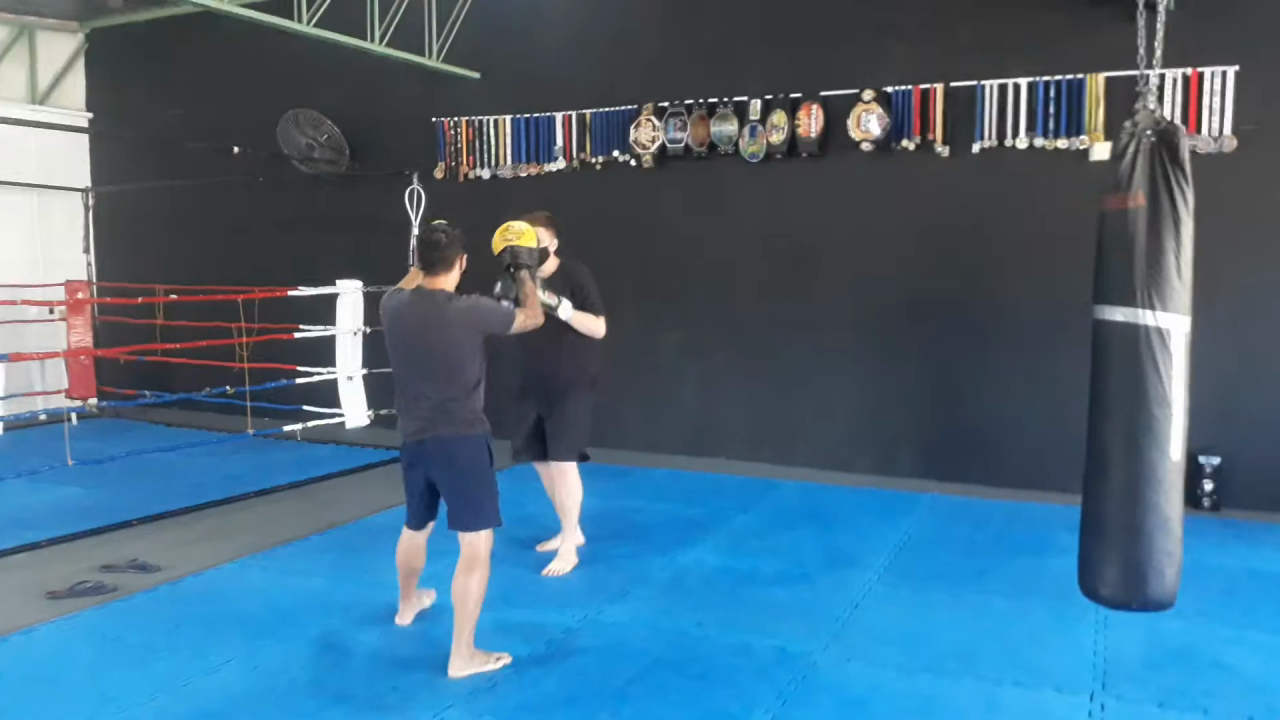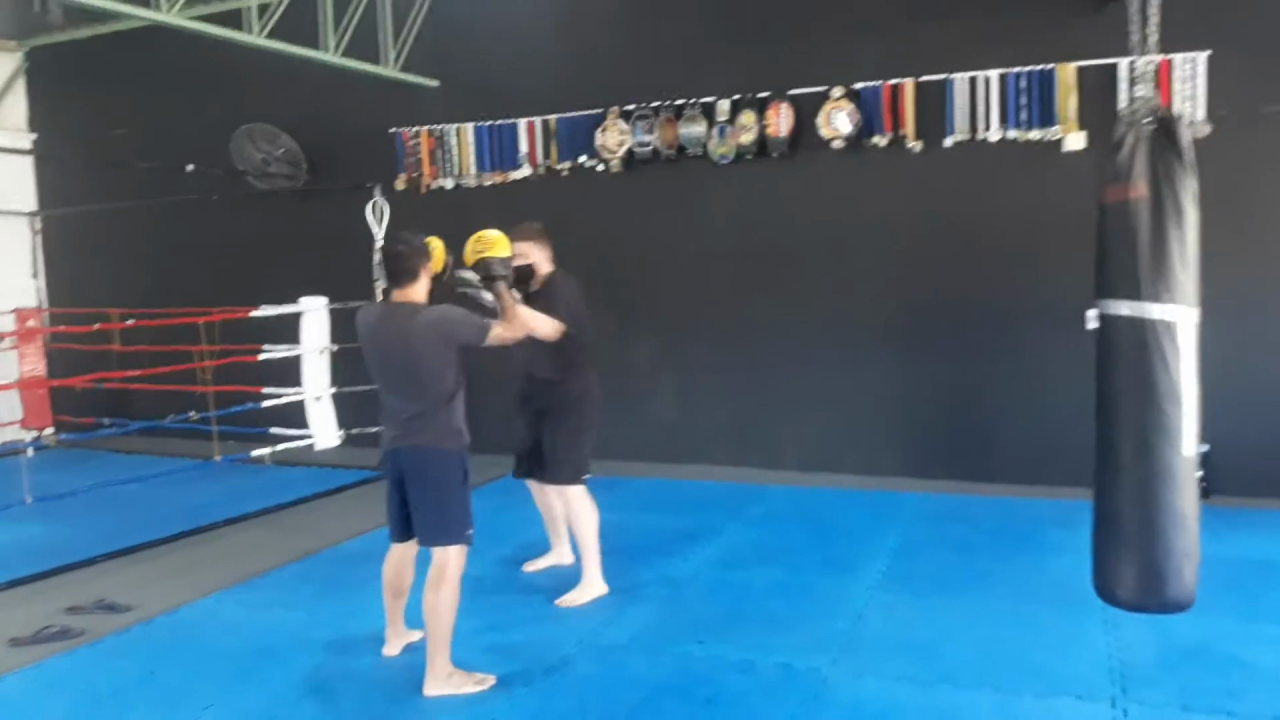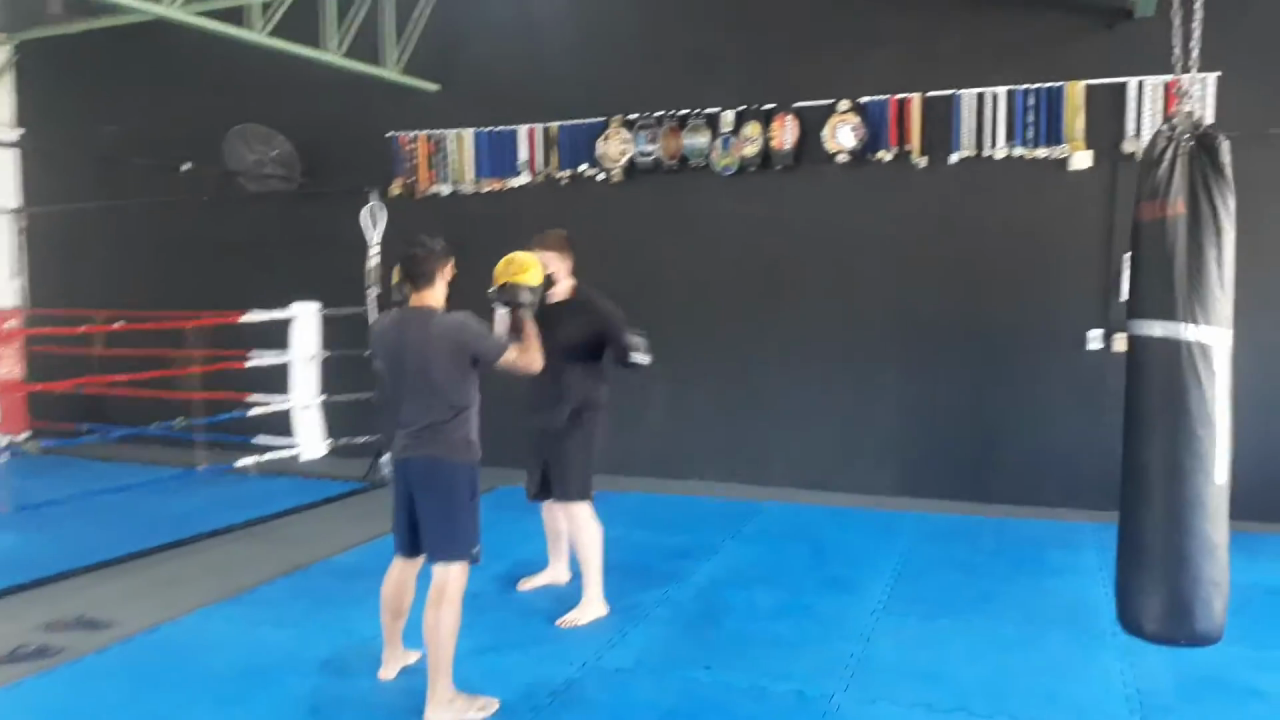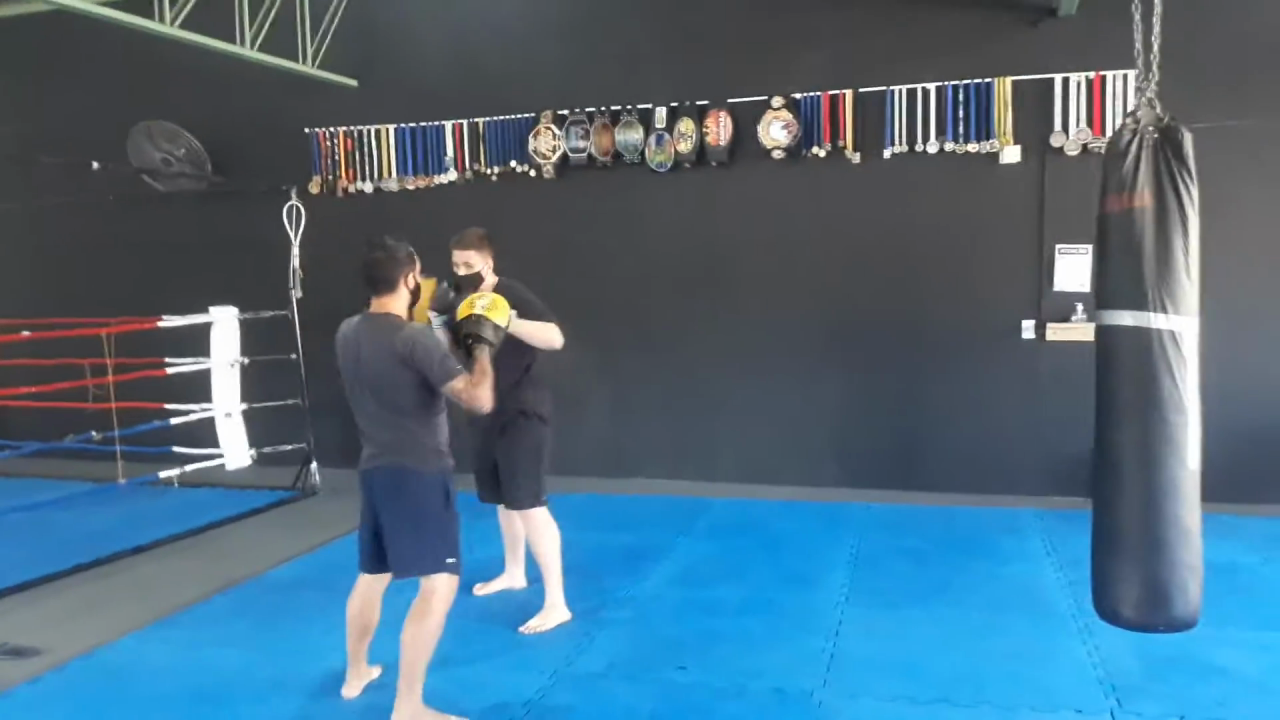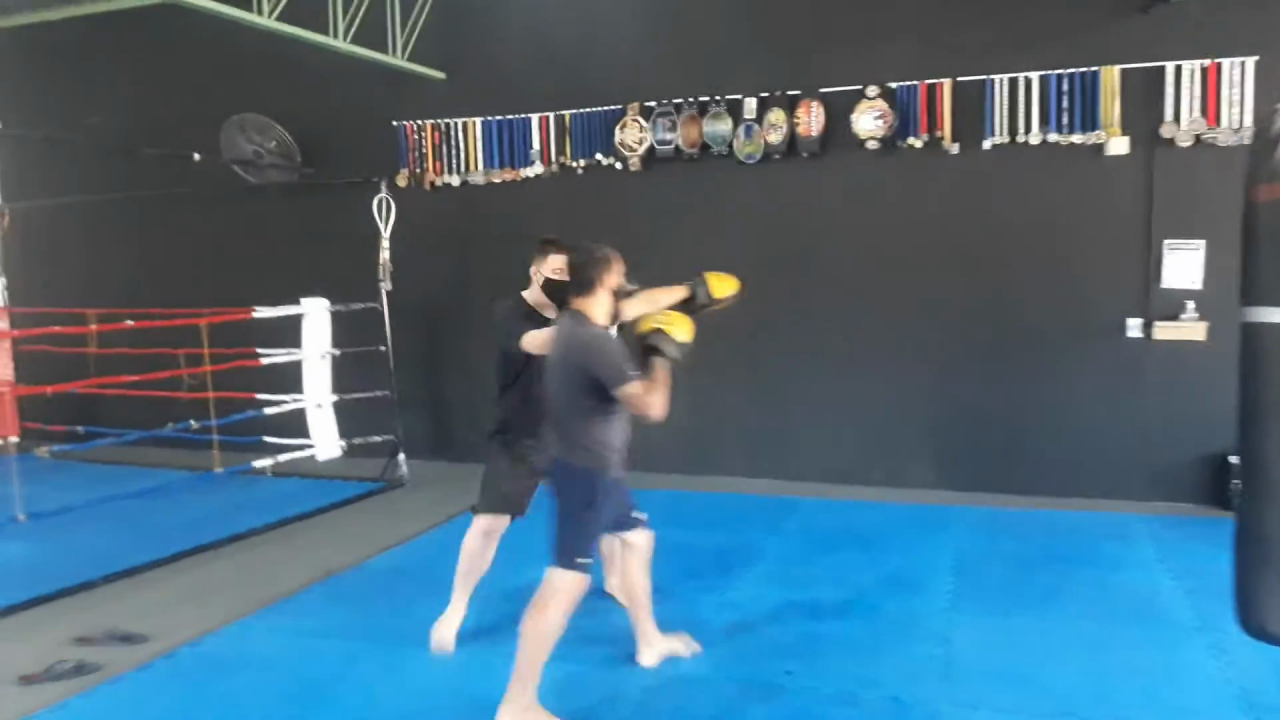
dt=0.5s
person 1, frame 1
left shoulder: (393, 306)
right shoulder: (473, 311)
right elbow: (534, 317)
left wrist: (421, 266)
right wrist: (524, 272)
left hip: (414, 437)
right hip: (461, 440)
left knee: (416, 526)
right knee: (476, 542)
left ankle: (408, 602)
right ankle: (463, 654)
person 1, frame 2
left shoulder: (368, 319)
right shoulder: (445, 320)
right elbow: (513, 331)
left wrist: (406, 284)
right wrist: (499, 282)
left hip: (396, 448)
right hip: (438, 450)
left knee: (403, 543)
right knee: (448, 556)
left ankle: (395, 634)
right ankle: (439, 673)
person 1, frame 3
left shoulder: (384, 327)
right shoulder: (459, 327)
right elbow: (531, 362)
right wrist: (524, 309)
left hip: (407, 457)
right hip: (448, 461)
left knee: (406, 559)
right knee: (450, 574)
left ankle: (392, 655)
person 1, frame 4
left shoulder: (348, 332)
right shoulder: (415, 340)
right elbow: (479, 400)
right wrist: (483, 344)
left hip: (376, 468)
right hip: (419, 473)
left knee: (373, 576)
right knee: (438, 586)
left ankle: (356, 673)
person 1, frame 5
left shoulder: (572, 322)
right shoulder: (597, 342)
right elbow: (652, 408)
right wrist: (661, 355)
left hip: (594, 467)
right hip: (587, 470)
left knee: (637, 538)
right knee: (565, 584)
left ankle: (649, 641)
person 2, frame 1
left shoulder: (576, 276)
left elbow: (599, 329)
left wrist: (558, 305)
left hip: (574, 384)
right hip: (537, 385)
left knee: (563, 462)
right knee: (538, 459)
right ankle: (570, 530)
person 2, frame 2
left shoulder: (563, 287)
right shoulder: (526, 288)
left elbow: (546, 328)
left hip: (571, 401)
right hip: (540, 399)
left knee: (568, 484)
right knee: (535, 477)
left ankle: (594, 578)
right ankle: (561, 550)
person 2, frame 3
left shoulder: (590, 305)
left elbow: (626, 344)
left wrist: (633, 349)
left hip: (578, 415)
right hip: (545, 413)
left knee: (573, 501)
right knee: (547, 495)
left ankle: (594, 597)
right ankle: (556, 567)
person 2, frame 4
left shoulder: (513, 296)
right shoulder: (462, 301)
left elbow: (554, 339)
left wrist: (506, 320)
left hip: (524, 416)
right hip: (489, 417)
left knee: (529, 506)
right knee: (502, 500)
left ankle: (555, 603)
right ankle: (513, 572)
person 2, frame 5
right shoulder: (511, 312)
right elbow: (537, 344)
right hip: (519, 434)
right knee: (489, 523)
left ankle: (614, 578)
right ankle: (455, 610)
